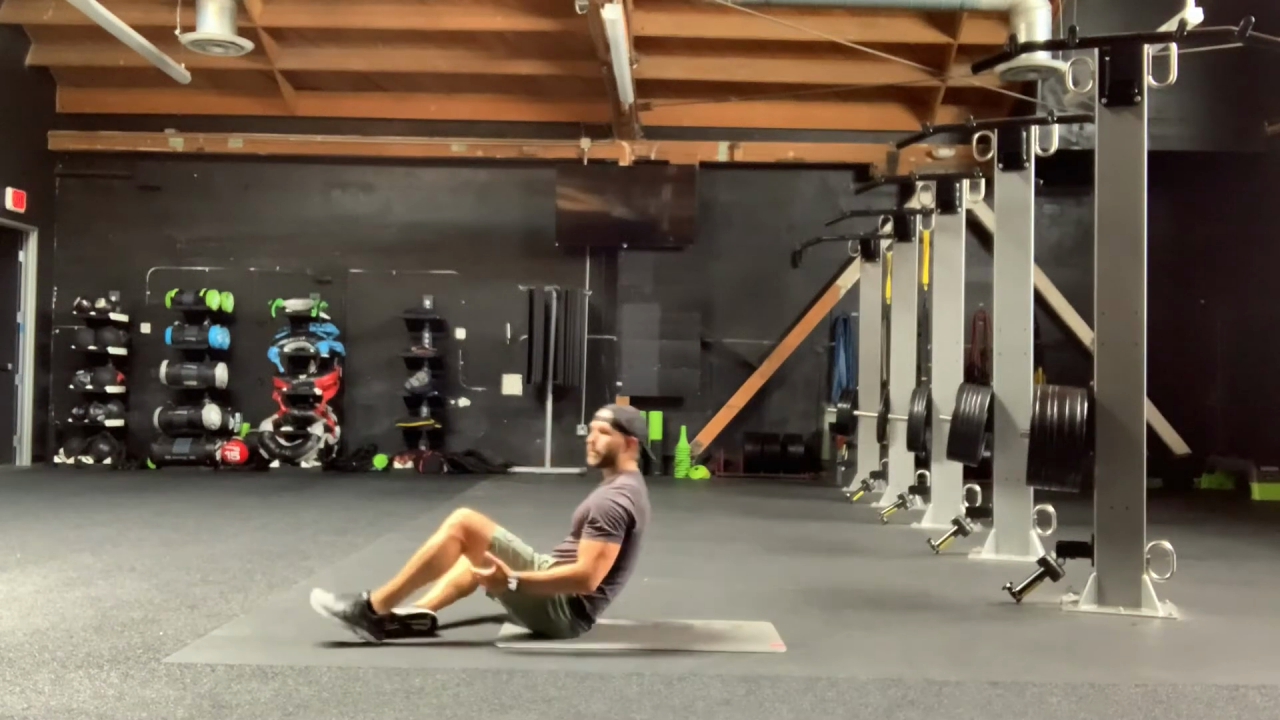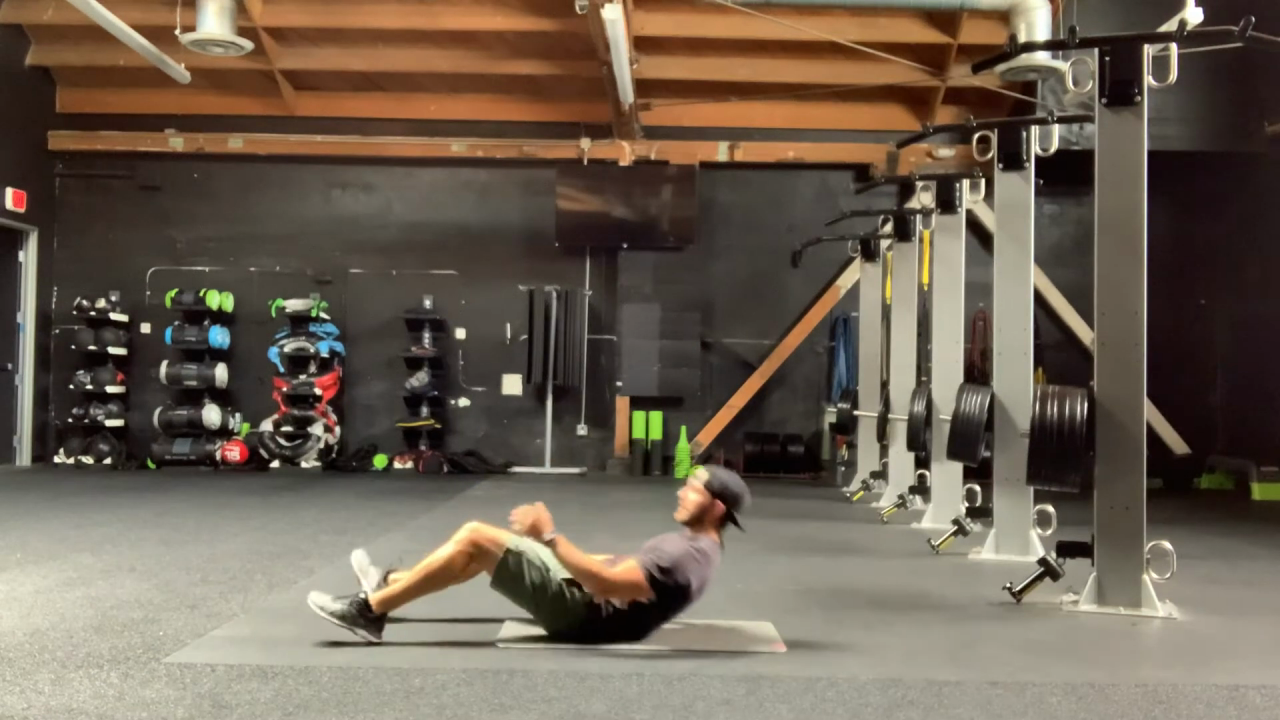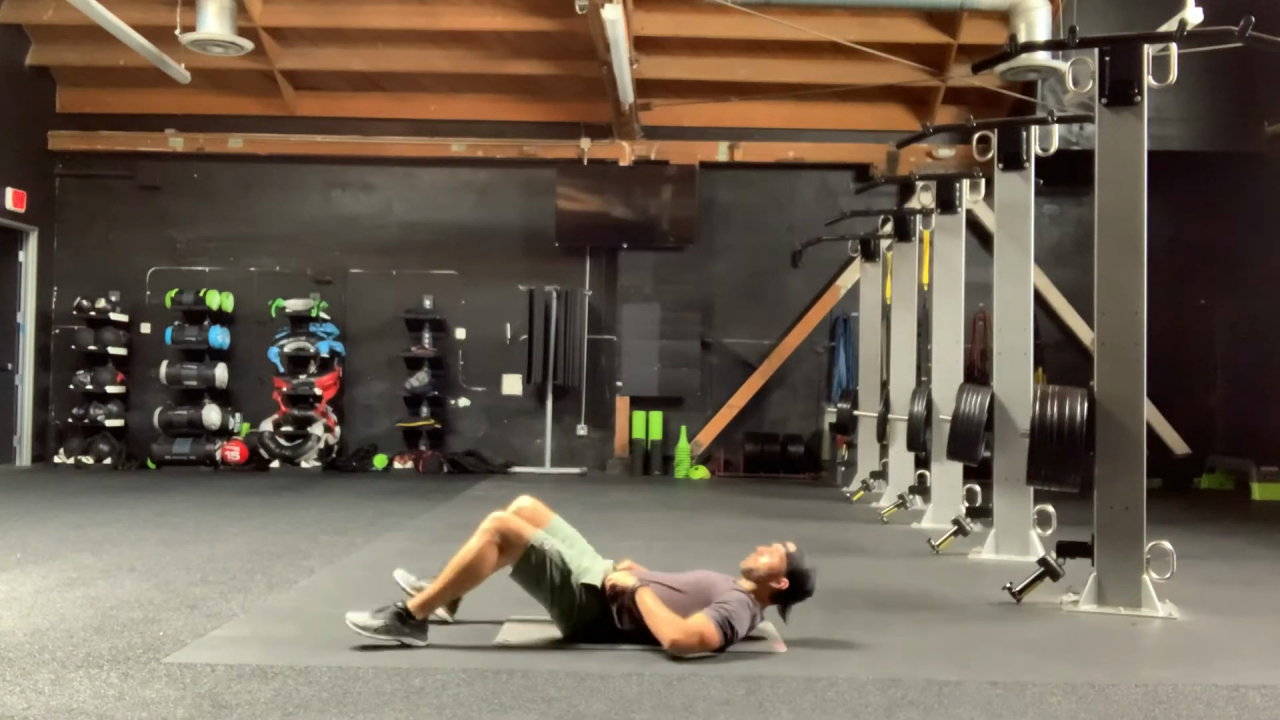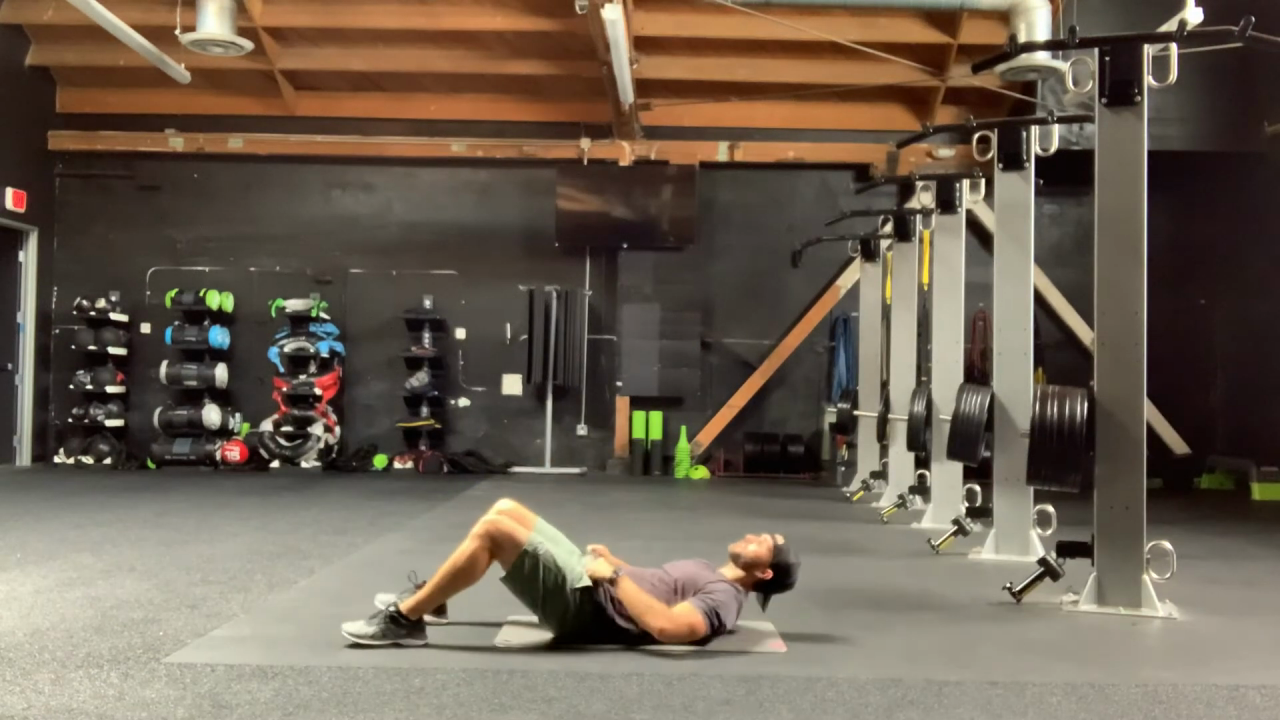
dt=0.4s
person 1, frame 1
left shoulder: (615, 499)
right shoulder: (621, 488)
left elbow: (587, 576)
left wrist: (513, 579)
right wrist: (507, 566)
left hip: (562, 608)
right hip: (563, 601)
left knee: (464, 524)
right knee: (479, 550)
left ankle: (372, 611)
right ankle: (422, 614)
person 1, frame 2
left shoulder: (686, 556)
right shoulder: (696, 545)
left elbow: (606, 586)
left wrist: (550, 536)
right wrist: (555, 545)
left hip: (582, 611)
right hip: (580, 590)
left knee: (474, 538)
right knee: (487, 549)
left ankle: (369, 613)
right ankle: (387, 584)
person 1, frame 3
left shoulder: (738, 611)
right shoulder: (734, 589)
left elbow: (678, 638)
left wrist: (636, 587)
right wrist: (636, 576)
left hip: (591, 607)
right hip: (601, 578)
left knee: (498, 526)
right knee: (524, 507)
left ankle: (409, 618)
right ankle: (441, 595)
person 1, frame 4
left shoulder: (723, 600)
right shoulder: (708, 573)
left elbow: (668, 626)
left wrist: (613, 577)
right wrist: (611, 559)
left hip: (582, 605)
right hip: (587, 579)
left knee: (489, 530)
right knee: (504, 509)
left ankle: (404, 621)
right ankle: (429, 598)
